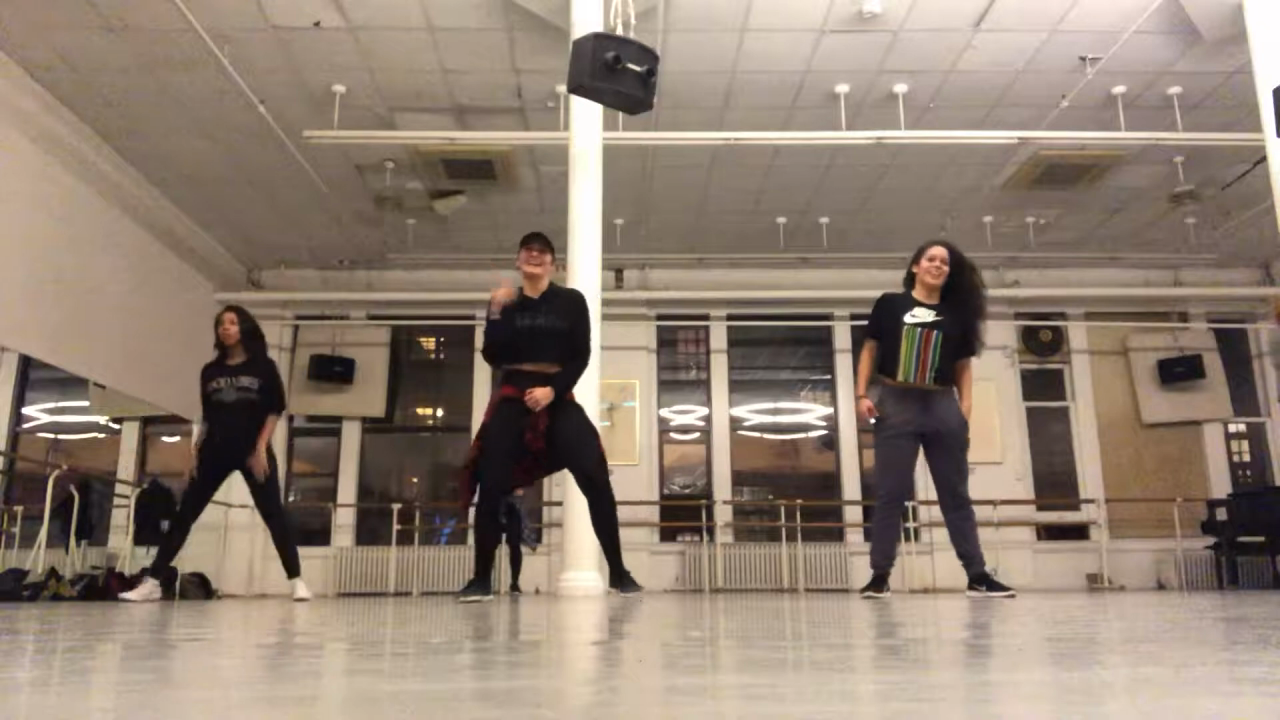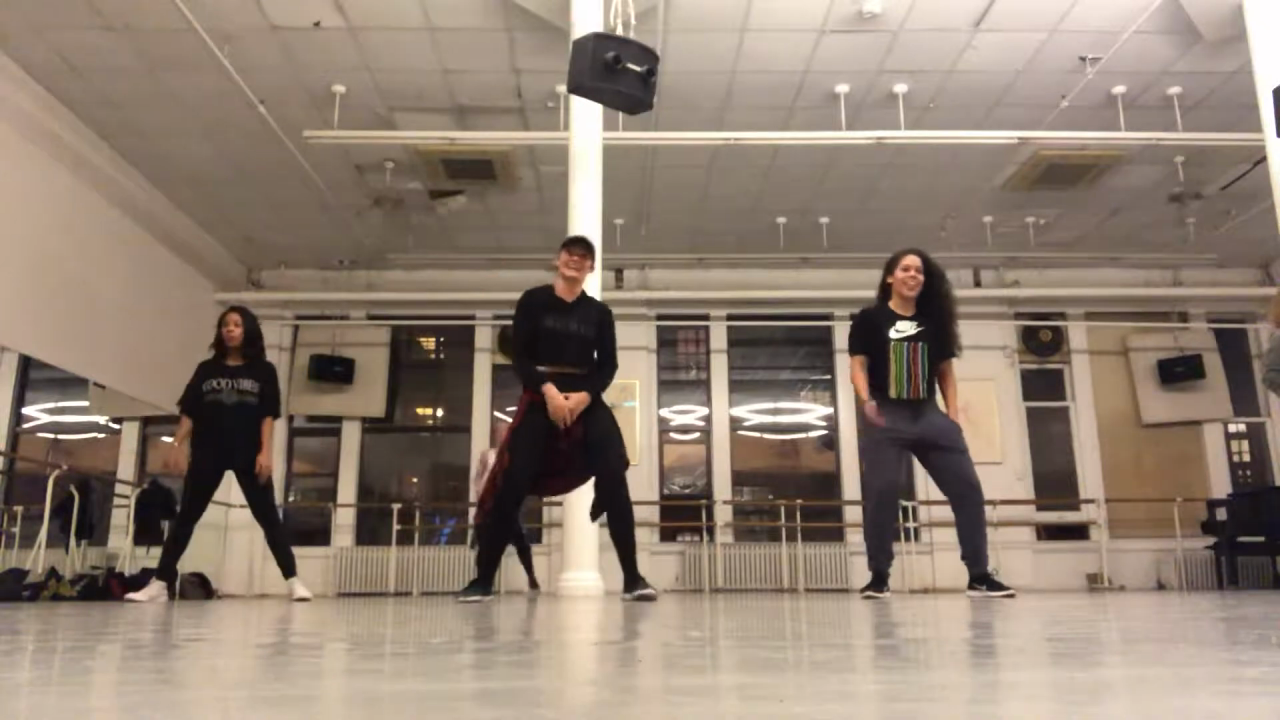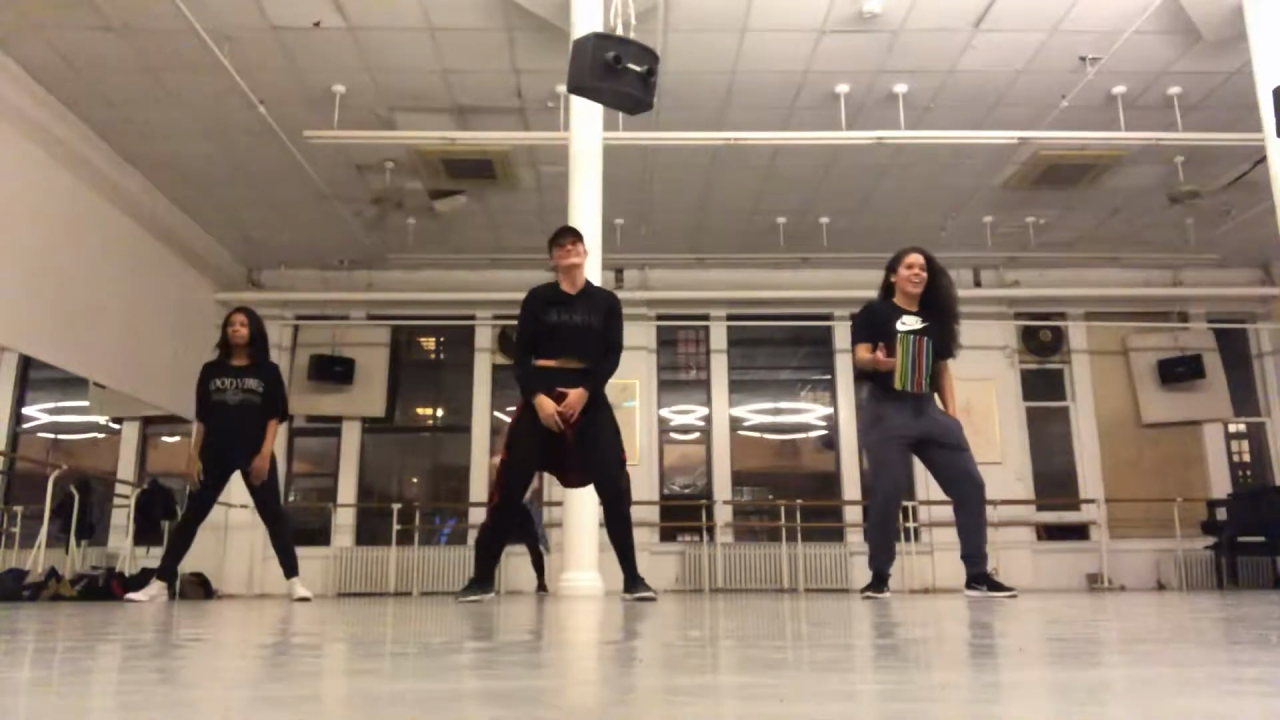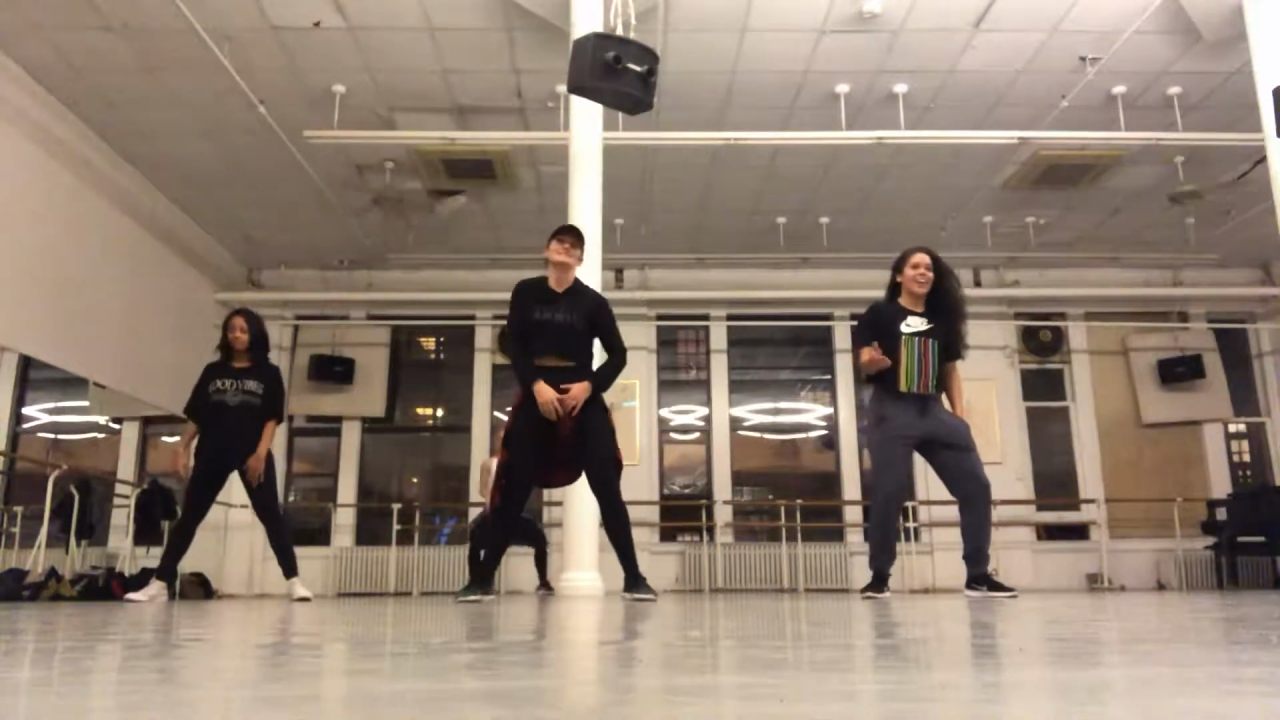
dt=0.4s
person 1, frame 1
left shoulder: (572, 301)
right shoulder: (507, 304)
left elbow: (581, 356)
right elbow: (493, 358)
left wrist: (553, 389)
right wrist: (495, 312)
left hip: (558, 397)
right hip: (512, 398)
left knee: (595, 479)
right knee: (490, 486)
left ankle: (618, 573)
right ankle: (481, 580)
person 1, frame 2
left shoulder: (599, 312)
right shoulder: (533, 301)
left elbow: (608, 364)
right elbow: (519, 357)
left wrist: (587, 395)
right wrist: (547, 387)
left hip: (586, 400)
right hip: (540, 400)
left knee: (614, 483)
right knee: (511, 488)
left ankle: (632, 578)
right ankle: (483, 580)
person 1, frame 3
left shoulder: (606, 301)
right shoulder: (538, 298)
left elbow: (612, 355)
right elbow: (521, 354)
left wrist: (585, 391)
right wrist: (536, 396)
left hip: (588, 395)
right hip: (541, 393)
left knee: (612, 485)
right knee: (512, 486)
left ankle: (632, 579)
right ankle: (482, 578)
person 1, frame 4
left shoulder: (592, 301)
right shoulder: (525, 292)
left elbow: (617, 354)
right elbow: (515, 348)
left wrist: (590, 386)
right wrist: (536, 385)
left hip: (583, 394)
right hip: (535, 393)
left knee: (606, 486)
right knee: (514, 488)
left ankle: (633, 579)
right ankle: (482, 579)
person 2, frame 1
left shoulder: (957, 314)
right shoulder: (890, 305)
left elbow: (963, 365)
right elbow: (870, 350)
left wrist: (965, 404)
right wrist: (862, 394)
left hip: (941, 405)
right hip: (897, 402)
left knee: (955, 491)
right knee: (891, 490)
left ankle: (977, 576)
right ankle: (880, 576)
person 2, frame 2
left shoulder: (935, 320)
right shoulder: (870, 319)
left elbow: (945, 370)
right elbow: (858, 366)
left wrist: (953, 413)
right wrist: (866, 402)
left hip: (928, 414)
right hip: (885, 416)
left knee: (968, 488)
right knee: (881, 492)
left ankle: (979, 576)
right ankle: (879, 576)
person 2, frame 3
left shoulder: (936, 318)
right shoulder: (874, 313)
left elbow: (942, 370)
right elbow: (859, 357)
left wrist: (952, 413)
right wrist: (876, 361)
left hip: (927, 410)
right hip: (886, 411)
left knee: (970, 485)
right knee: (886, 490)
left ankle: (977, 575)
right ankle: (879, 576)
person 2, frame 4
left shoulder: (943, 319)
right shoulder: (879, 314)
left elbow: (950, 370)
right elbow: (863, 362)
left wrist: (959, 415)
right wrist: (873, 362)
left hip: (934, 411)
right hip: (891, 411)
left knee: (976, 486)
right knee: (889, 492)
left ankle: (978, 576)
right ankle: (880, 576)
person 3, frame 1
left shoulder: (263, 367)
right shoulder: (210, 370)
left elbow: (273, 411)
right elbow: (208, 417)
left wrist: (261, 447)
right wrist: (196, 450)
left hip: (253, 453)
right hip: (215, 453)
left knee: (274, 515)
right knee: (184, 514)
left ankle: (296, 582)
right ankle: (152, 582)
person 3, frame 2
left shoulder: (263, 370)
right shoulder: (206, 369)
left elbow: (268, 415)
right elbow: (189, 412)
left wrist: (266, 452)
right wrist: (178, 445)
left hip: (248, 455)
right hip: (208, 454)
left knee: (268, 517)
right knee: (186, 516)
left ankle: (293, 581)
right ankle: (160, 584)
person 3, frame 3
left shoulder: (268, 371)
right shoulder: (211, 370)
left elbow: (275, 416)
right elbow: (202, 418)
left wrist: (265, 453)
right wrist: (194, 455)
left hip: (255, 455)
right hip: (215, 455)
left knee: (274, 516)
right knee: (191, 516)
left ankle: (294, 581)
right ankle: (161, 583)
person 3, frame 4
left shoulder: (268, 373)
right shoulder: (212, 371)
left elbow: (273, 418)
right elbow: (196, 416)
left wrist: (261, 452)
right wrist: (182, 448)
left hip: (252, 455)
right hip: (212, 454)
left knee: (271, 516)
right knee: (189, 516)
left ankle: (293, 581)
right ankle: (160, 583)
